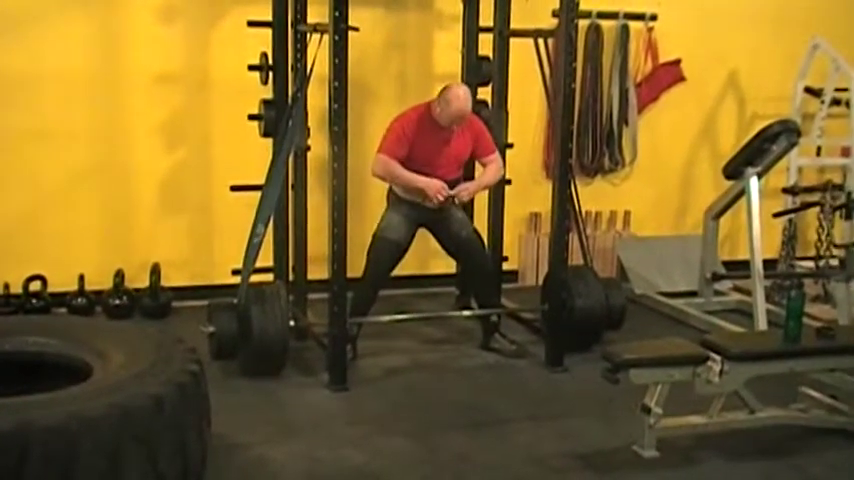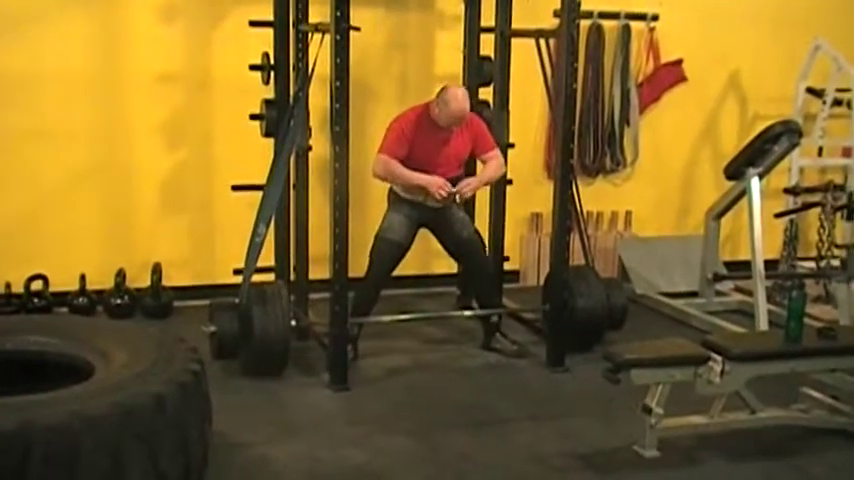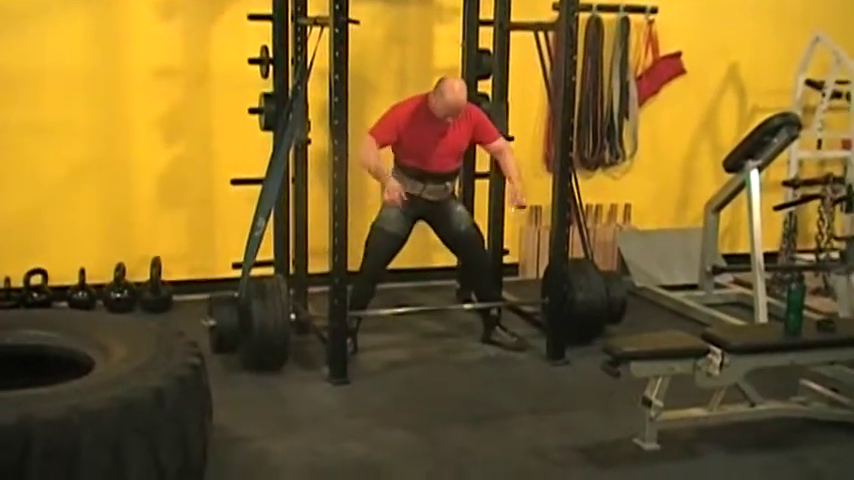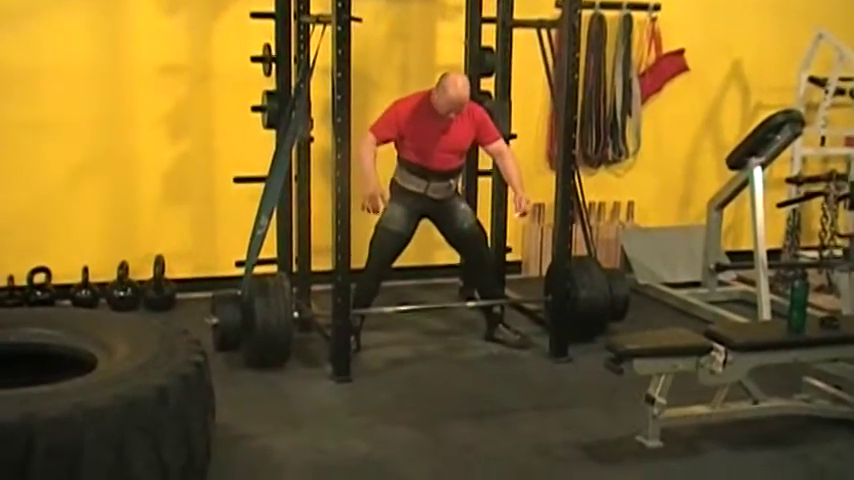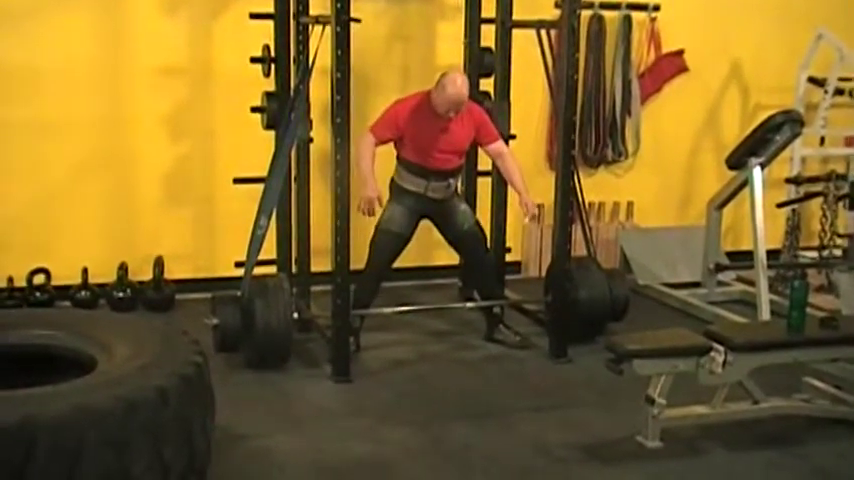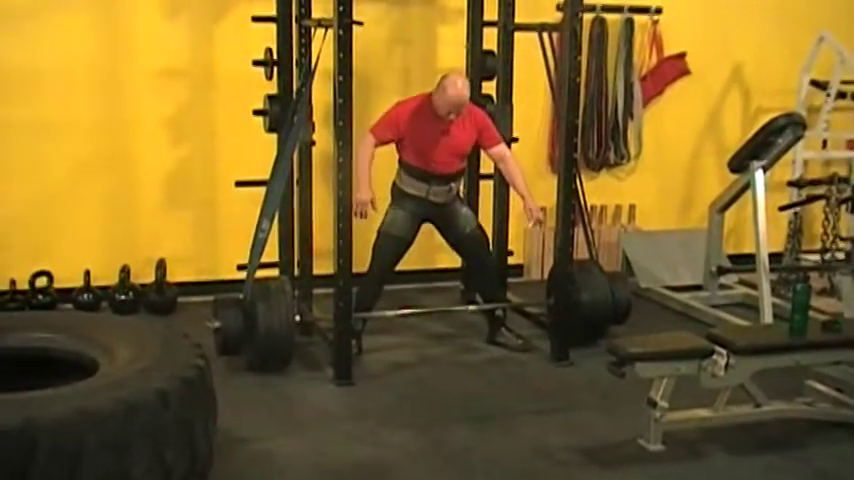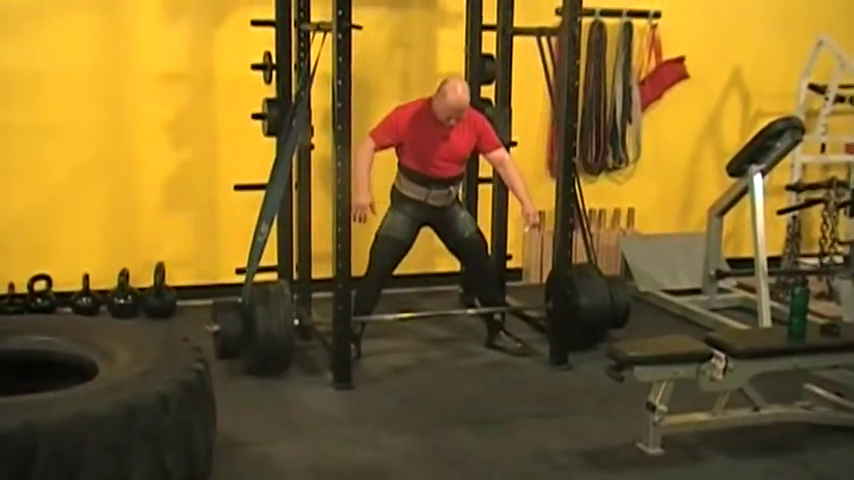
dt=0.3s
person 1, frame 1
left shoulder: (473, 126)
right shoulder: (409, 122)
left elbow: (496, 165)
right elbow: (380, 166)
left wrist: (475, 185)
right wrist: (423, 182)
left hip: (447, 205)
right hip: (405, 203)
left knee: (481, 262)
right knee: (377, 267)
left ankle: (491, 331)
right ankle: (348, 335)
person 1, frame 2
left shoulder: (473, 124)
right shoulder: (408, 122)
left elbow: (496, 161)
right elbow: (381, 167)
left wrist: (477, 180)
right wrist: (425, 181)
left hip: (446, 204)
right hip: (406, 203)
left knee: (480, 262)
right knee: (378, 267)
left ankle: (493, 332)
right ankle: (350, 336)
person 1, frame 3
left shoulder: (472, 116)
right shoulder: (405, 112)
left elbow: (502, 149)
right elbow: (368, 148)
left wrist: (516, 183)
right wrist: (387, 180)
left hip: (444, 197)
right hip: (405, 195)
left knee: (477, 256)
right knee: (374, 260)
left ankle: (493, 325)
right ankle: (349, 329)
person 1, frame 4
left shoulder: (475, 114)
right shoulder: (406, 109)
left elbow: (501, 151)
right elbow: (368, 142)
left wrist: (518, 190)
right wrist: (371, 183)
left hip: (448, 195)
right hip: (407, 193)
left knee: (480, 253)
right knee: (379, 258)
left ankle: (496, 323)
right ankle: (352, 327)
person 1, frame 5
left shoulder: (475, 115)
right shoulder: (405, 109)
left elbow: (501, 153)
right elbow: (368, 142)
left wrist: (522, 192)
right wrist: (369, 185)
left hip: (447, 195)
right hip: (407, 193)
left knee: (479, 254)
right knee: (379, 260)
left ankle: (496, 323)
right ankle: (352, 328)
person 1, frame 6
left shoulder: (476, 118)
right shoulder: (407, 111)
left elbow: (503, 156)
right elbow: (367, 142)
left wrist: (527, 197)
right wrist: (363, 187)
left hip: (449, 199)
right hip: (409, 197)
left knee: (482, 257)
right knee: (382, 262)
left ankle: (498, 326)
right ankle: (354, 331)
person 1, frame 7
left shoulder: (476, 122)
right shoulder: (407, 116)
left elbow: (503, 161)
right elbow: (367, 146)
left wrist: (526, 201)
right wrist: (362, 191)
left hip: (448, 203)
right hip: (409, 201)
left knee: (480, 261)
right knee: (380, 266)
left ankle: (497, 330)
right ankle: (353, 334)
